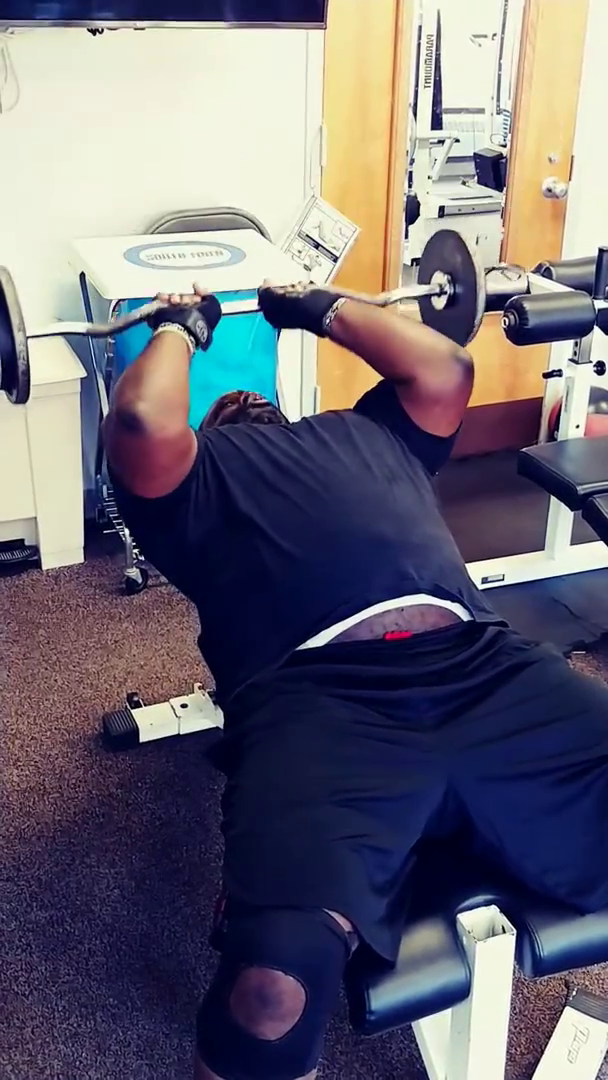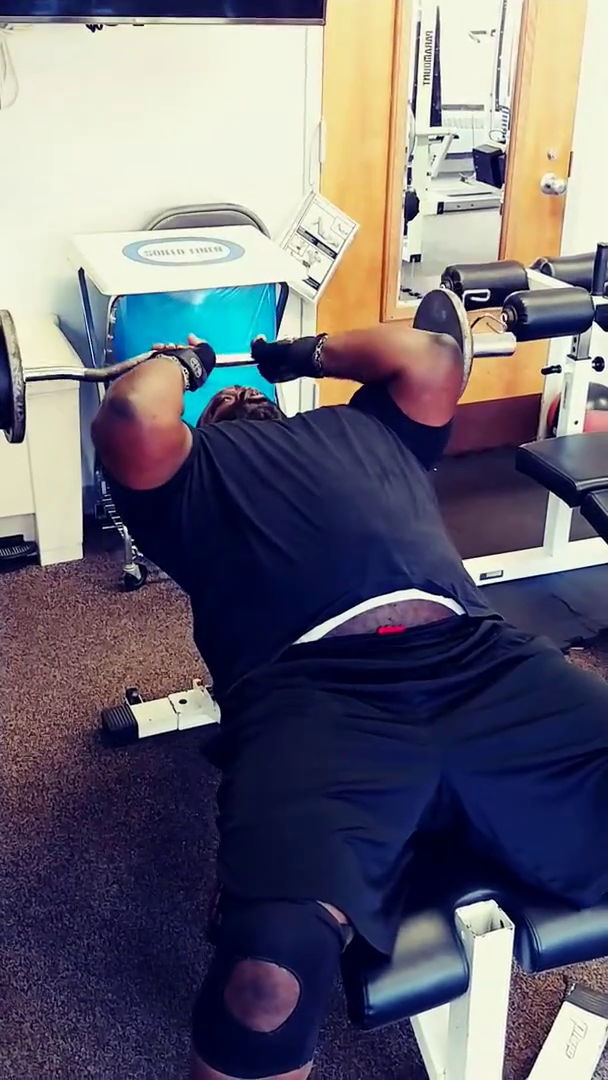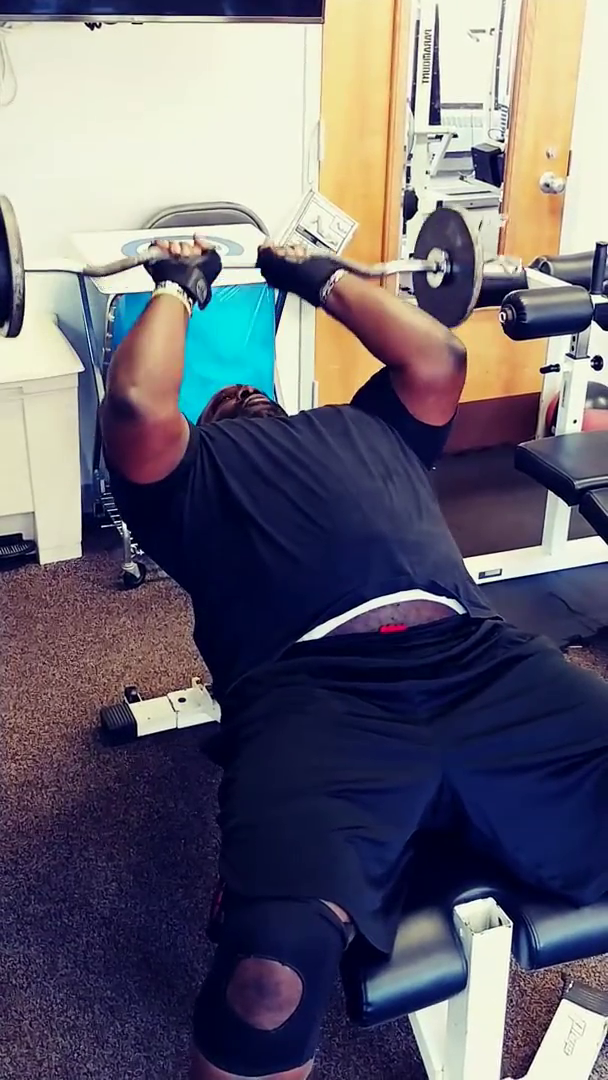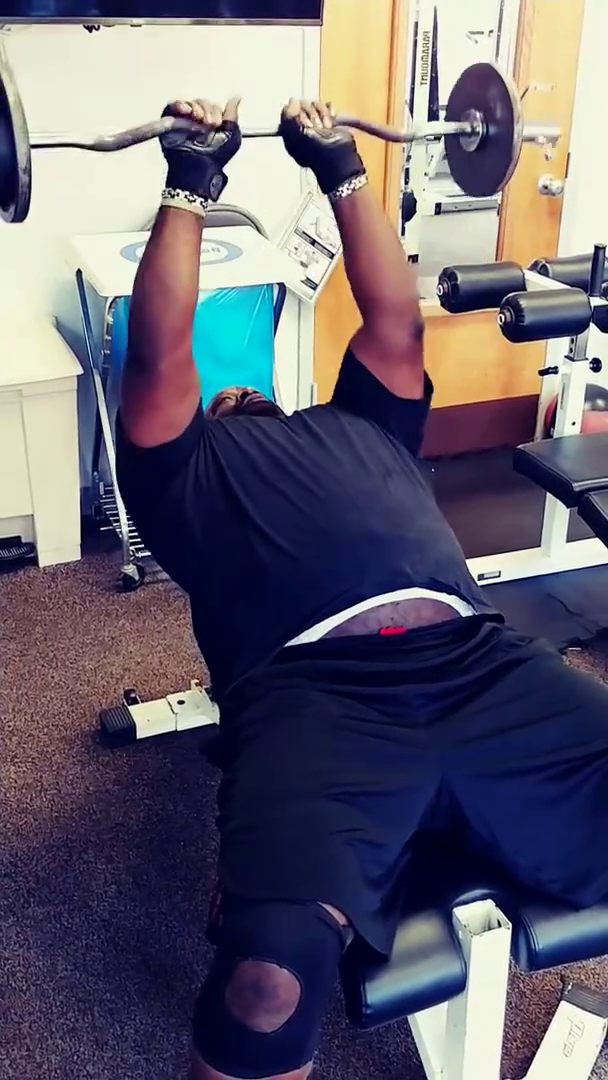
dt=0.4s
person 1, frame 1
left shoulder: (364, 430)
right shoulder: (196, 471)
left elbow: (445, 370)
right elbow: (141, 427)
left wrist: (325, 311)
right wrist: (180, 330)
left hip: (483, 665)
right hip: (318, 698)
right knee: (273, 980)
person 1, frame 2
left shoulder: (359, 427)
right shoulder: (194, 468)
left elbow: (434, 358)
right elbow: (130, 422)
left wrist: (313, 354)
right wrist: (175, 365)
left hip: (478, 659)
right hip: (312, 691)
right knee: (268, 976)
person 1, frame 3
left shoulder: (357, 428)
right shoulder: (193, 471)
left elbow: (438, 359)
right elbow: (137, 407)
left wrist: (323, 280)
right wrist: (176, 288)
left hip: (477, 660)
right hip: (313, 693)
right knee: (271, 972)
person 1, frame 4
left shoulder: (360, 429)
right shoulder: (190, 472)
left elbow: (393, 322)
right elbow: (158, 353)
left wrist: (341, 171)
right wrist: (190, 187)
left hip: (479, 662)
right hip: (312, 694)
right knee: (269, 974)
